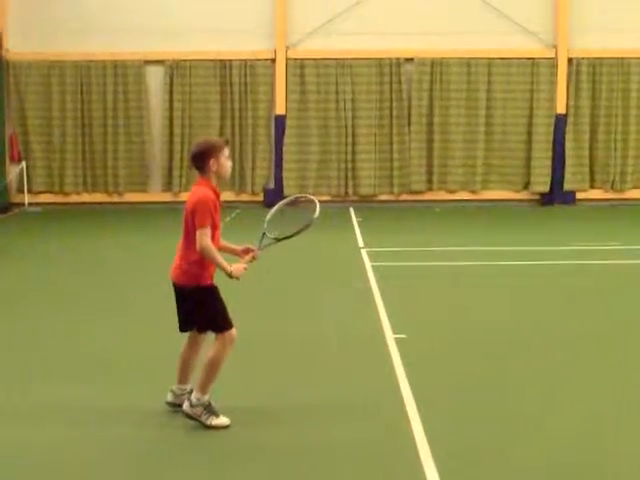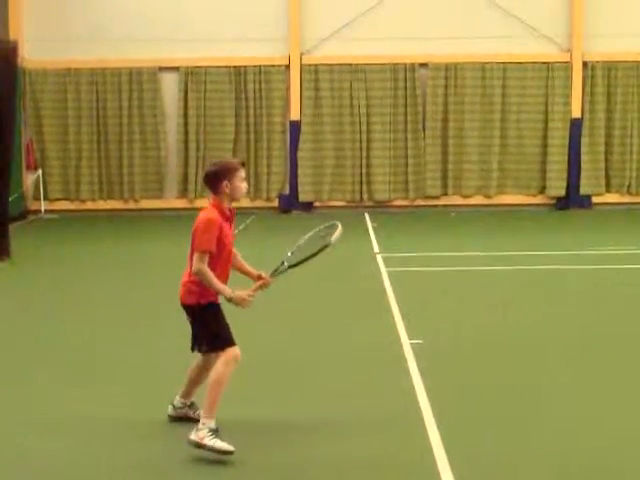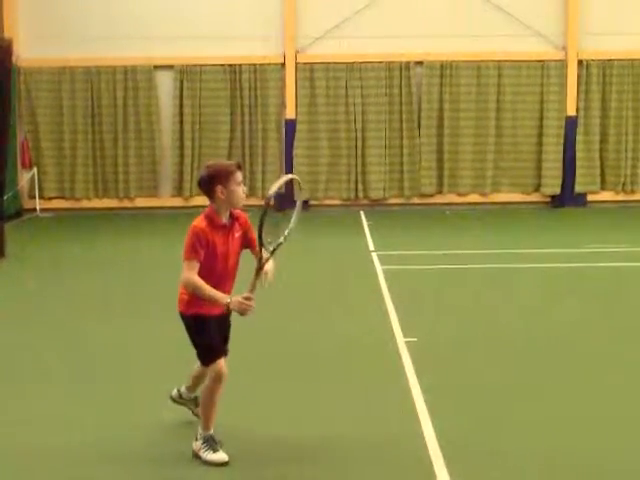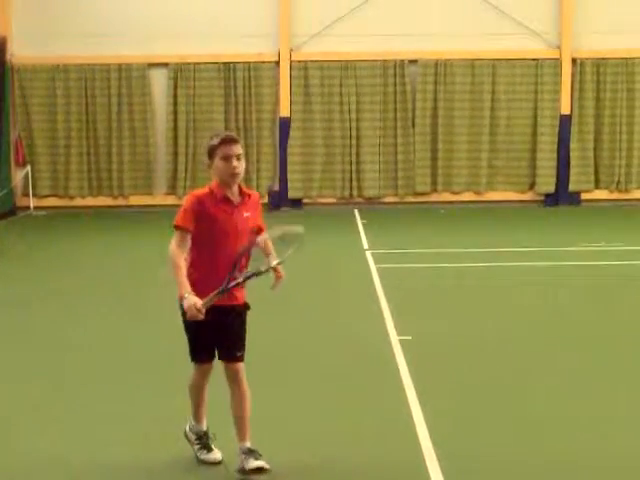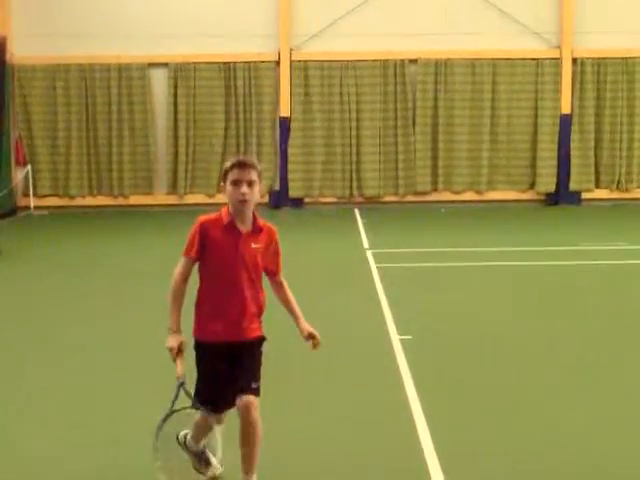
dt=1s
person 1, frame 1
left shoulder: (202, 193)
right shoulder: (205, 197)
right elbow: (203, 244)
left wrist: (236, 250)
right wrist: (229, 269)
left hip: (185, 275)
right hip: (196, 278)
left knee: (197, 334)
right knee: (226, 335)
left ankle: (180, 391)
right ankle: (198, 402)
person 1, frame 2
left shoulder: (226, 216)
right shoulder: (210, 220)
left elbow: (230, 256)
right elbow: (199, 268)
left wrist: (254, 274)
right wrist: (231, 295)
left hip: (202, 296)
right hip: (200, 296)
left knee: (211, 354)
right knee: (229, 354)
left ankle: (181, 404)
right ankle: (205, 429)
person 1, frame 3
left shoulder: (240, 220)
right shoulder: (200, 229)
left elbow: (261, 253)
right elbow: (188, 278)
left wrist: (267, 266)
right wrist: (228, 300)
left hip: (221, 305)
right hip: (197, 308)
left knee: (213, 360)
right knee: (218, 369)
left ankle: (186, 393)
right ankle: (204, 438)
person 1, frame 4
left shoulder: (252, 200)
right shoulder: (198, 201)
left elbow: (259, 232)
right elbow: (176, 249)
left wrist: (272, 259)
right wrist: (186, 294)
left hip: (234, 300)
right hip: (200, 302)
left knee: (236, 371)
right knee: (203, 368)
left ankle: (246, 449)
right ankle: (197, 429)
person 1, frame 5
left shoulder: (267, 234)
right shoulder: (205, 227)
left elbow: (277, 280)
right elbow: (180, 277)
left wrist: (300, 321)
right wrist: (174, 330)
left hip: (249, 336)
right hip: (210, 337)
left knee: (248, 406)
right knee: (215, 413)
right ankle: (192, 441)
